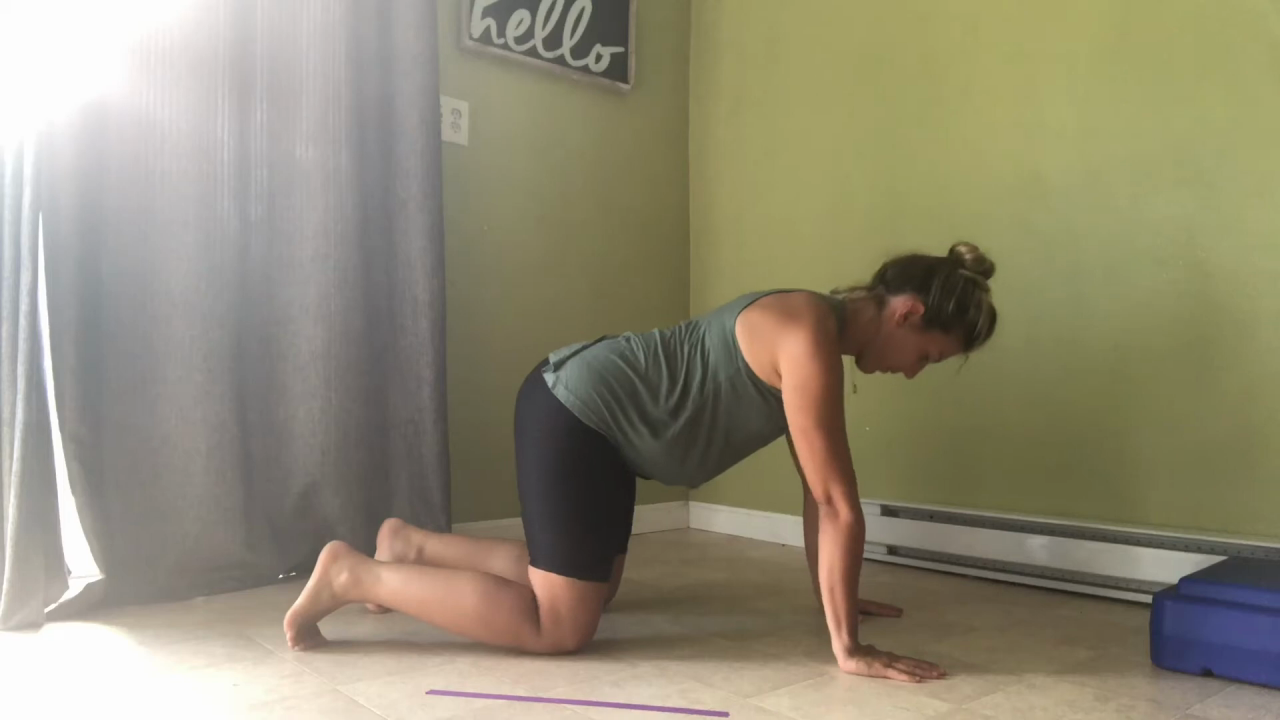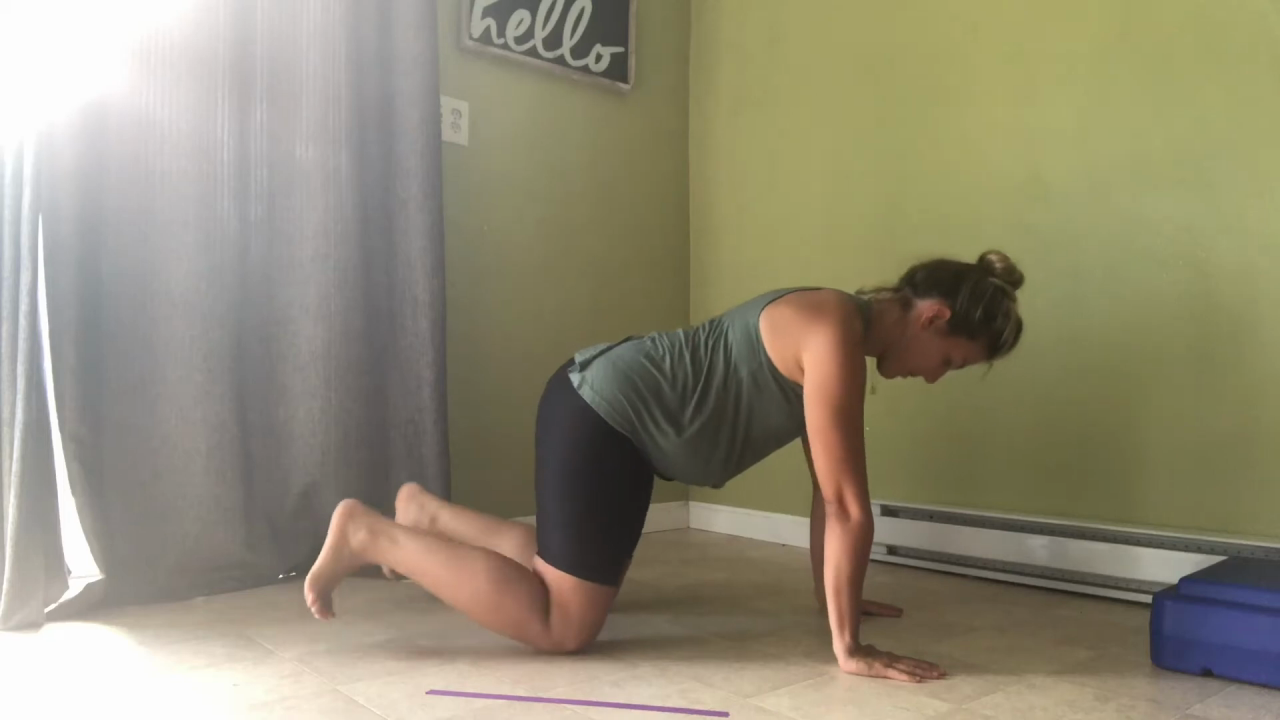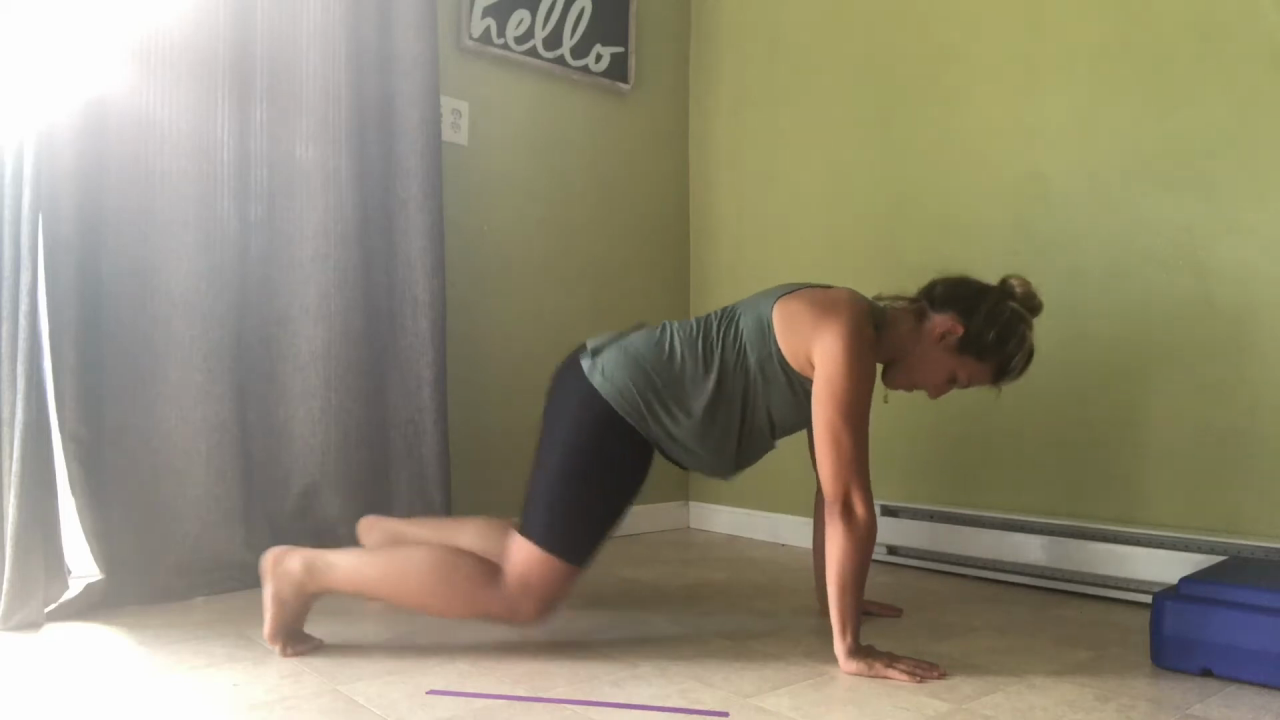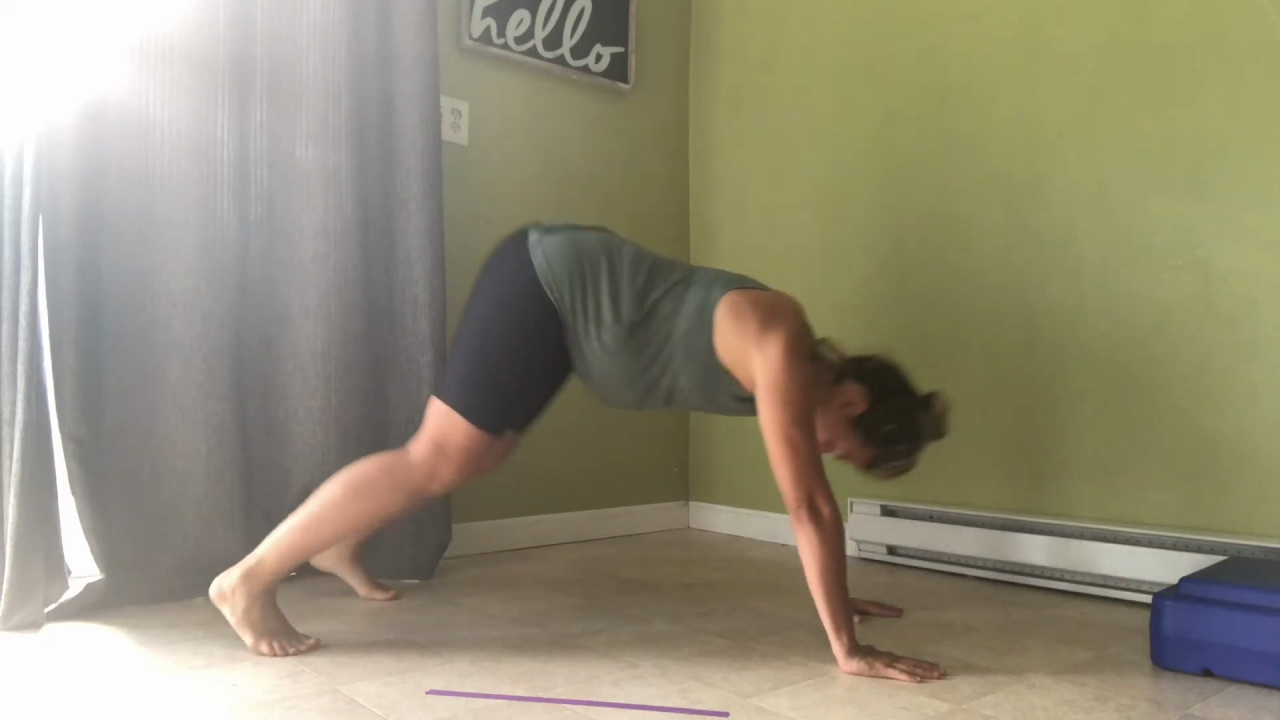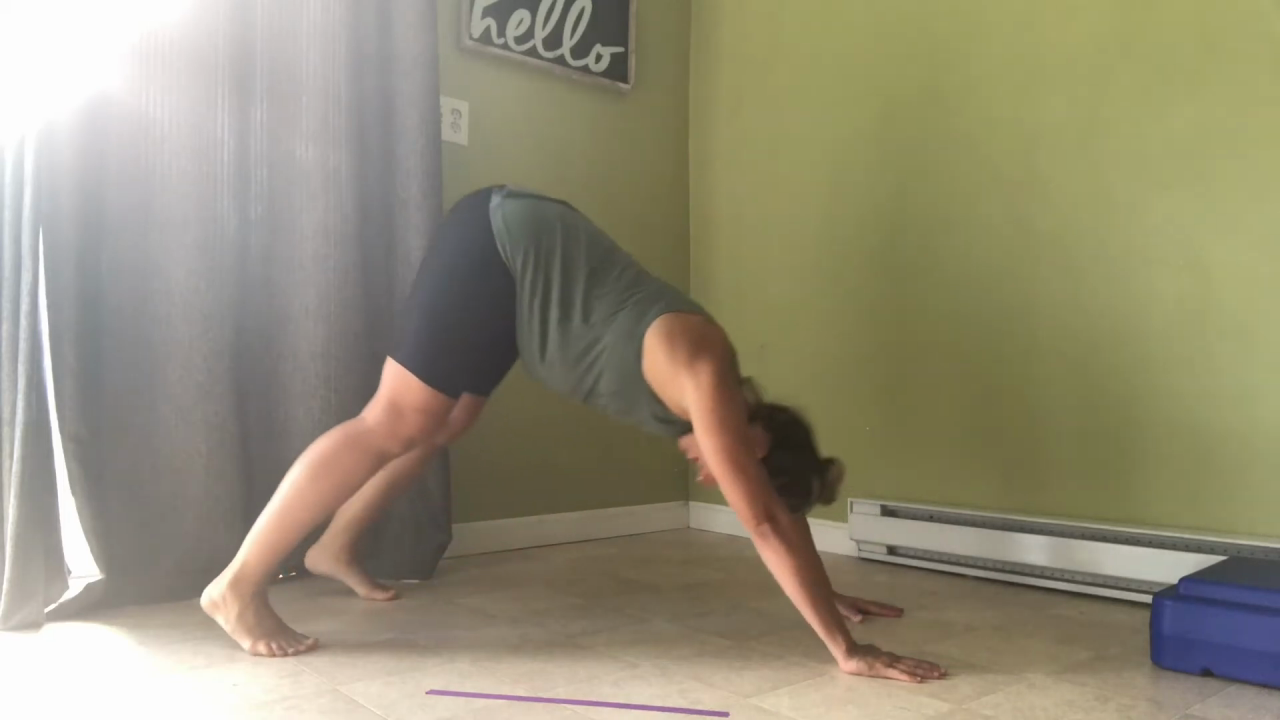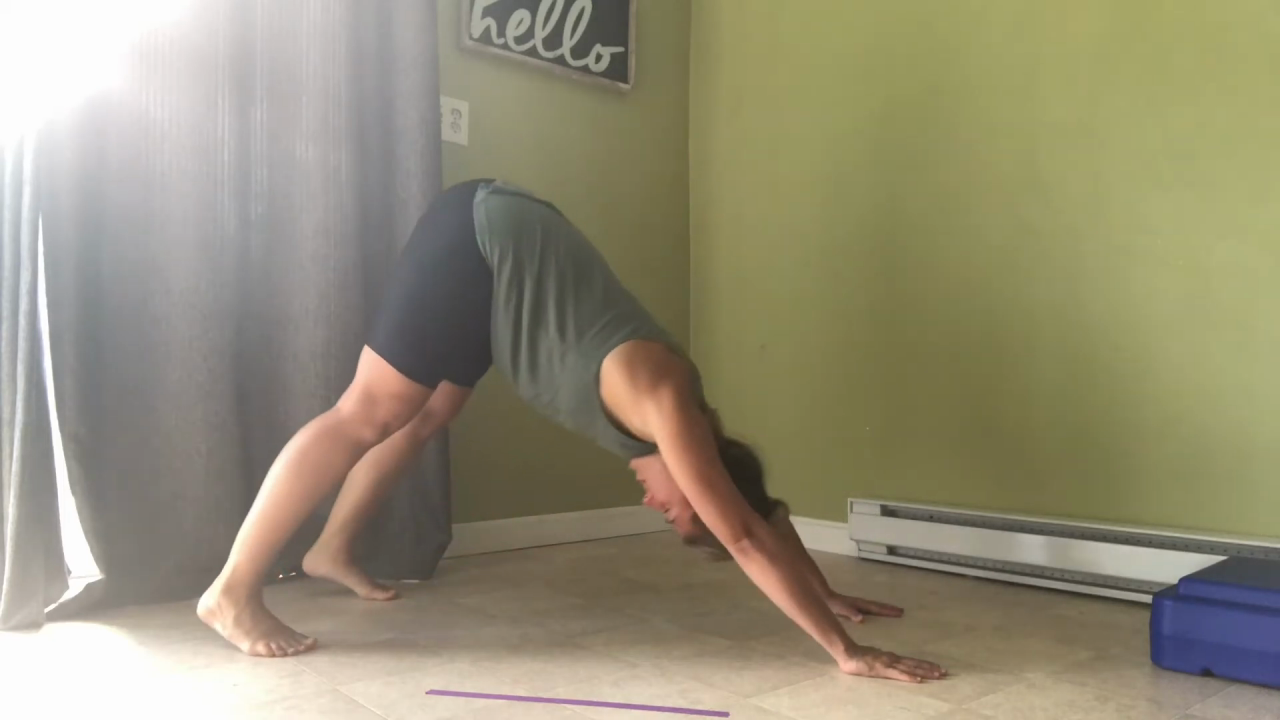
dt=0.4s
person 1, frame 1
left shoulder: (817, 332)
right shoulder: (811, 335)
left elbow: (817, 491)
right elbow: (836, 504)
left wrist: (831, 593)
right wrist: (848, 647)
left hip: (593, 418)
right hip: (575, 412)
left knee: (587, 584)
right knee: (558, 626)
left ankle: (410, 546)
right ankle: (352, 574)
person 1, frame 2
left shoulder: (838, 333)
right shoulder: (835, 333)
left elbow: (826, 491)
right elbow: (845, 503)
left wrist: (840, 598)
right wrist: (847, 646)
left hip: (612, 414)
right hip: (600, 411)
left knee: (573, 574)
right knee: (562, 626)
left ankle: (430, 512)
right ankle: (369, 536)
person 1, frame 3
left shoulder: (854, 342)
right shoulder: (847, 333)
left elbow: (831, 495)
right elbow: (848, 504)
left wrist: (835, 596)
right wrist: (848, 646)
left hip: (623, 396)
right hip: (612, 395)
left knee: (539, 555)
right knee: (521, 596)
left ankle: (388, 534)
right ankle: (300, 570)
person 1, frame 4
left shoulder: (792, 372)
right shoulder: (778, 352)
left elbow: (811, 502)
right elbow: (809, 508)
left wrist: (837, 597)
right wrist: (847, 647)
left hip: (559, 287)
right hip: (546, 282)
left knee: (478, 456)
right knee: (435, 461)
left ankle: (340, 547)
right ankle: (247, 582)
person 1, frame 5
left shoulder: (717, 400)
right shoulder: (701, 377)
left elbow: (779, 508)
right elbow: (764, 523)
left wrist: (830, 597)
right wrist: (845, 648)
left hip: (514, 255)
right hip: (497, 246)
left knee: (442, 423)
right knee: (391, 425)
left ankle: (335, 548)
right ankle: (238, 587)
person 1, frame 6
left shoulder: (678, 413)
right shoulder: (659, 402)
left elbow: (759, 514)
right elbow: (744, 536)
left wrist: (828, 596)
right wrist: (843, 649)
left hip: (500, 246)
right hip: (478, 238)
left knee: (425, 414)
right knee: (367, 416)
left ankle: (332, 550)
right ankle: (232, 593)
